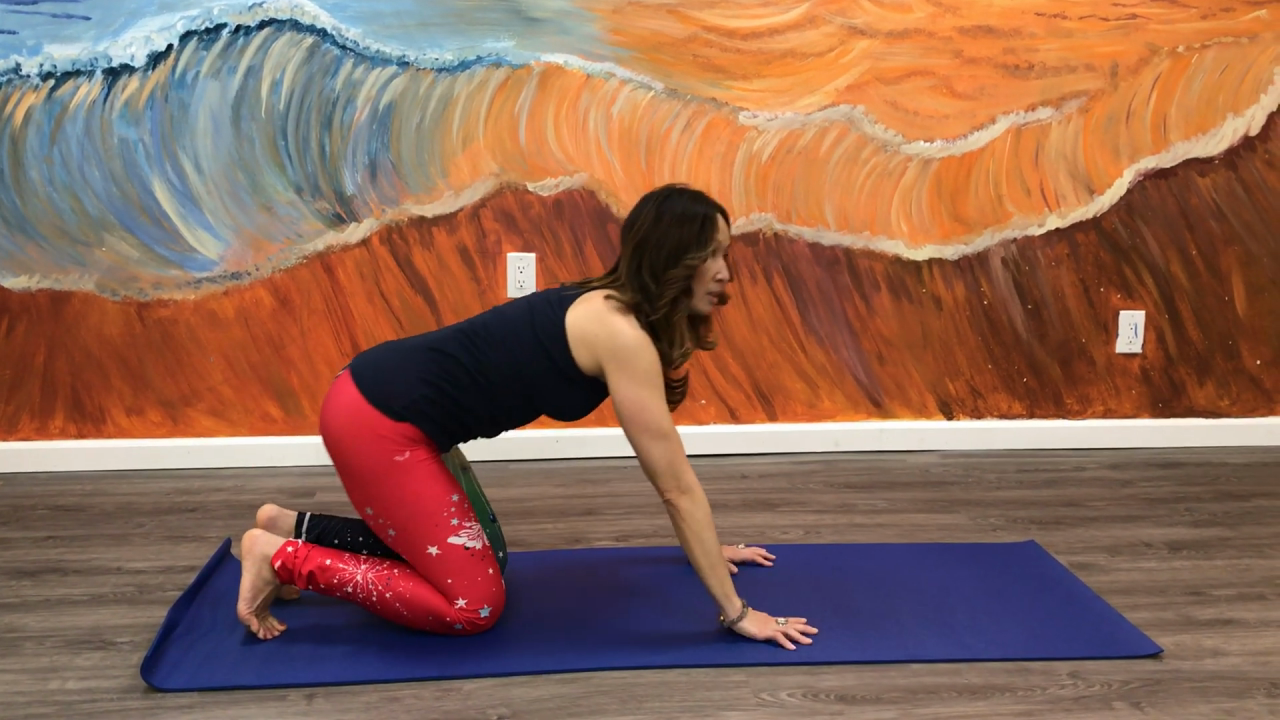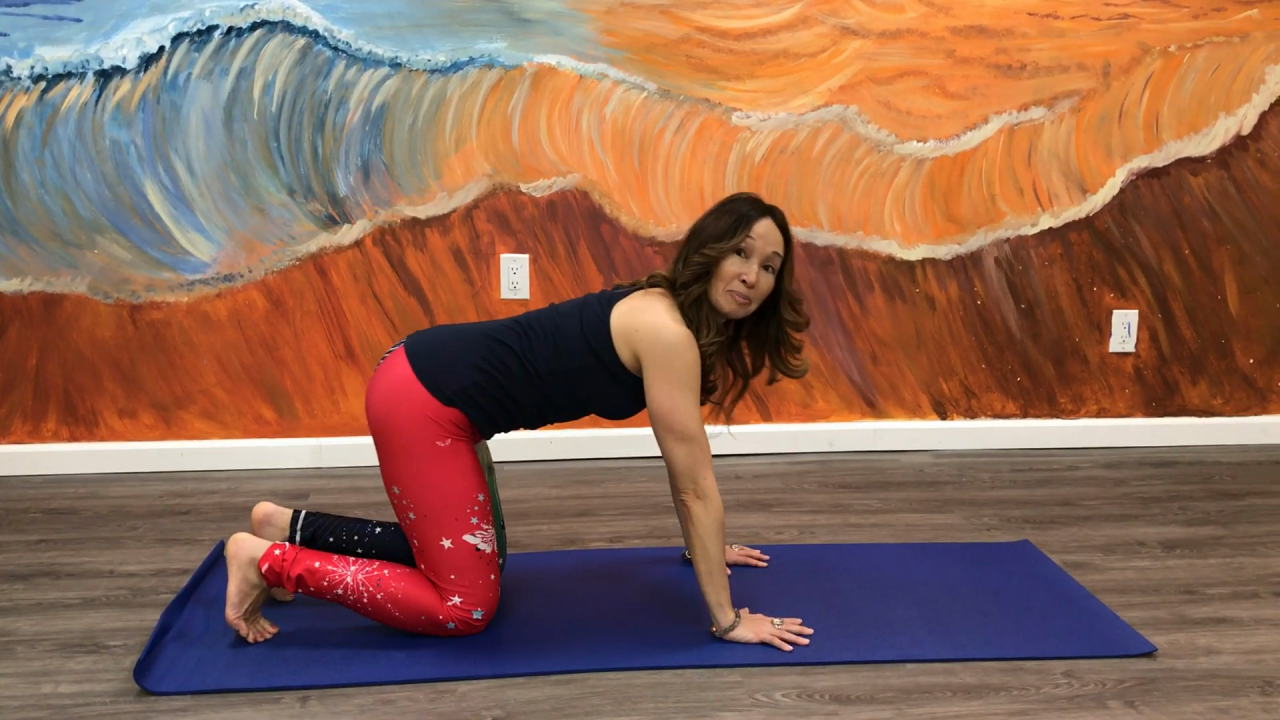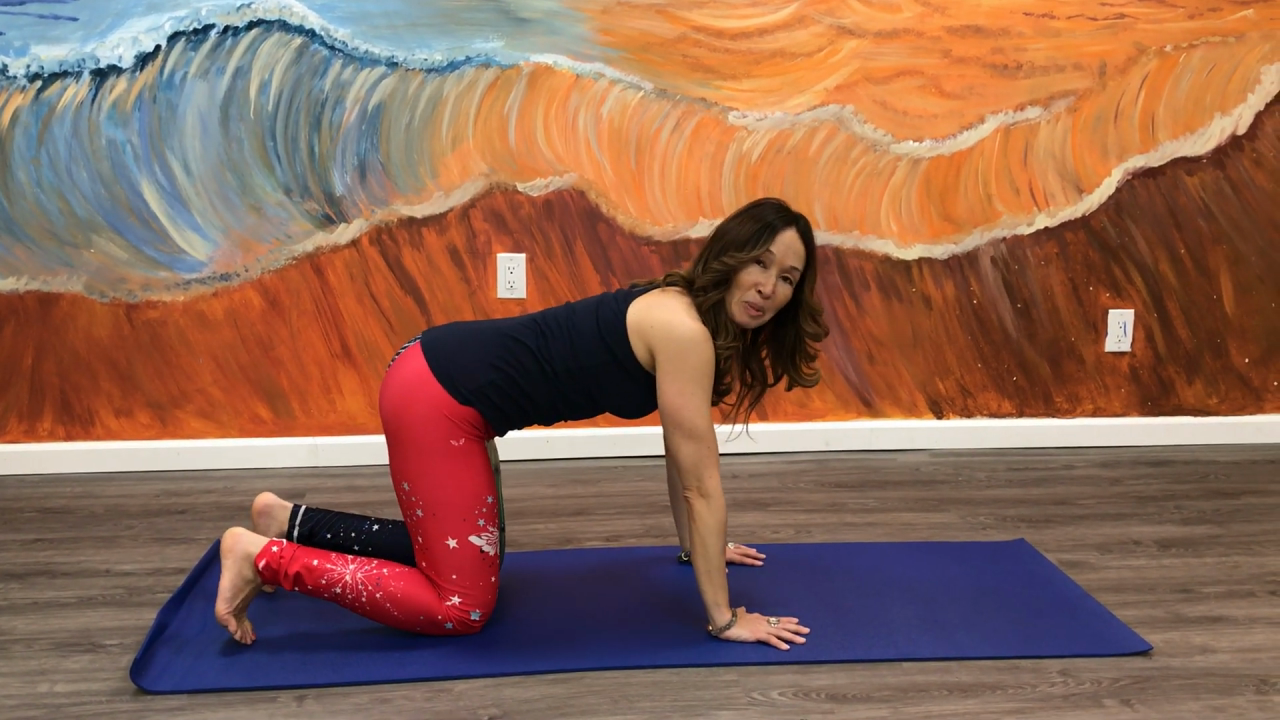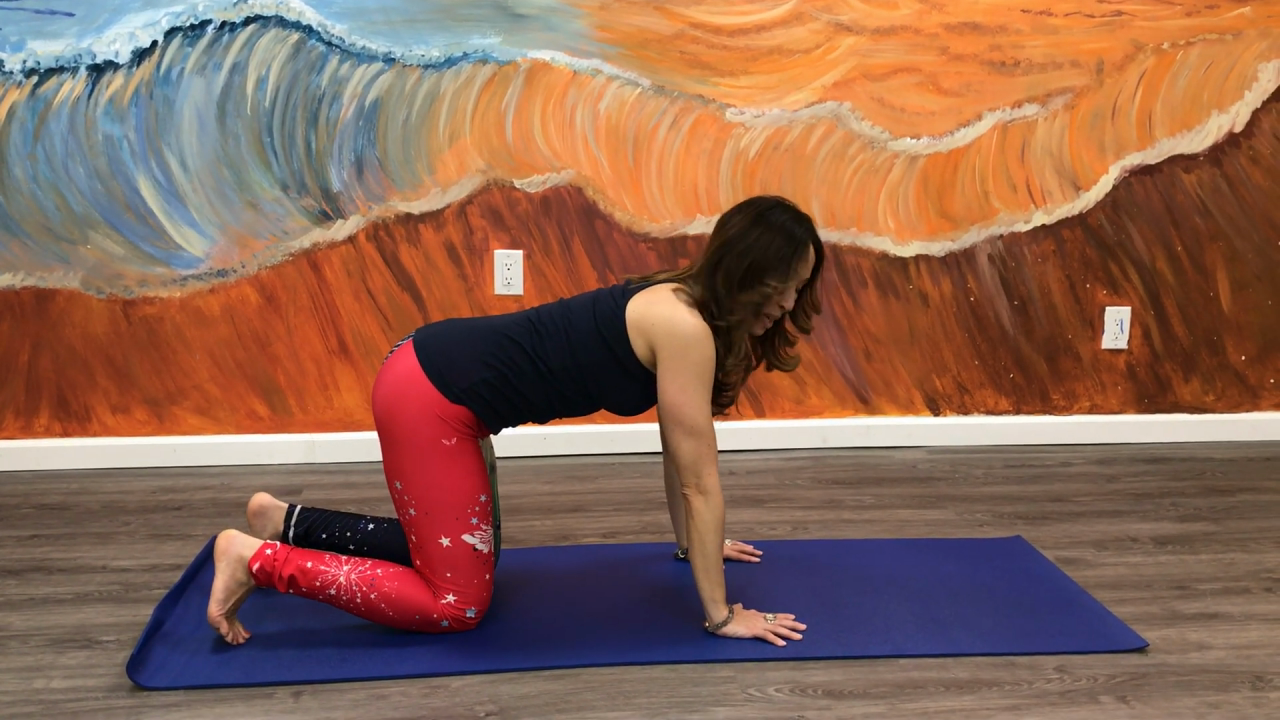
dt=0.5s
person 1, frame 1
left shoulder: (609, 311)
right shoulder: (622, 334)
left elbow: (669, 470)
right elbow: (678, 484)
left wrist: (708, 545)
right wrist: (736, 612)
left hip: (383, 405)
right hip: (376, 419)
left knee: (471, 557)
right knee: (474, 603)
left ankle: (295, 528)
right ankle: (283, 558)
person 1, frame 2
left shoulder: (687, 319)
right shoulder: (668, 332)
left elbow: (682, 469)
right elbow: (697, 487)
left wrist: (703, 550)
right wrist: (727, 619)
left hip: (430, 386)
right hip: (422, 400)
left knee: (467, 559)
right knee: (465, 606)
left ankle: (294, 529)
right ankle: (266, 560)
person 1, frame 3
left shoulder: (692, 317)
right shoulder: (685, 331)
left elbow: (681, 462)
right elbow: (701, 484)
left wrist: (697, 547)
right wrist: (723, 616)
left hip: (442, 379)
right hip: (436, 396)
left knee: (464, 557)
right knee: (460, 605)
left ankle: (291, 522)
right ankle: (262, 553)
person 1, frame 4
left shoulder: (682, 308)
right shoulder: (685, 327)
left elbow: (677, 455)
right elbow: (700, 481)
left wrist: (691, 543)
right wrist: (720, 613)
left hip: (437, 378)
right hip: (430, 396)
left knee: (460, 554)
right knee: (458, 602)
left ankle: (287, 524)
right ankle: (254, 558)
